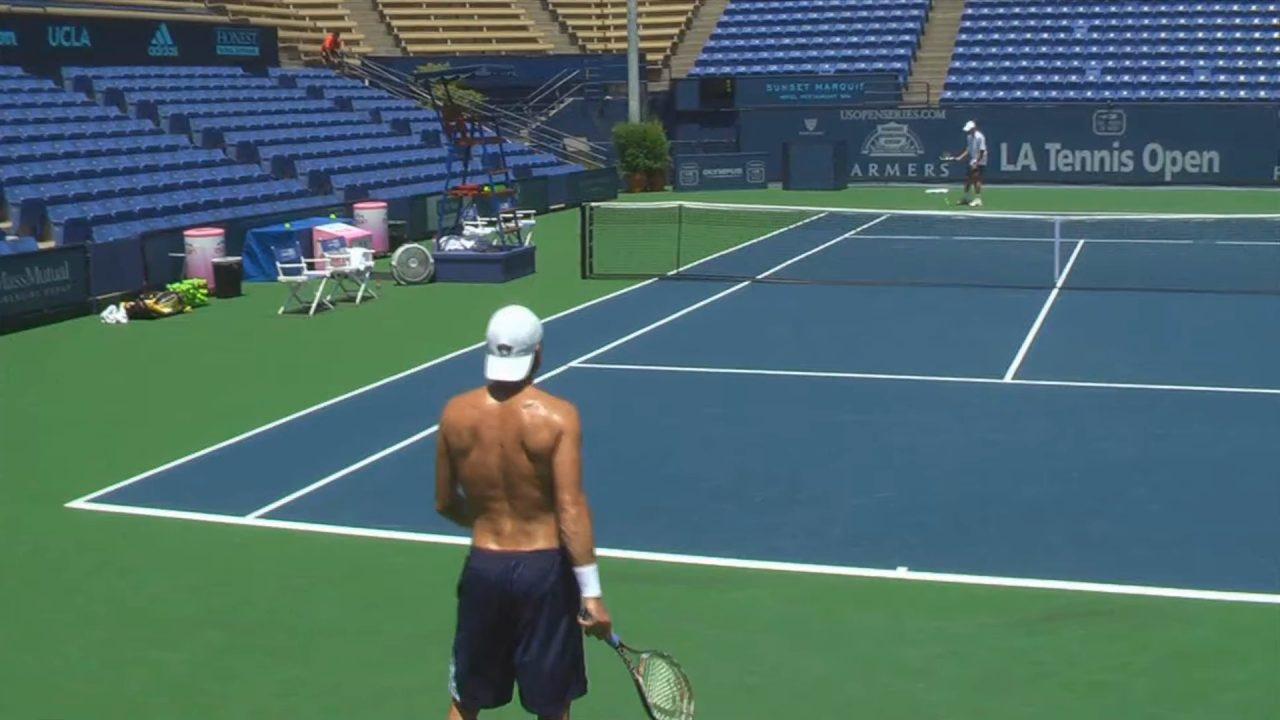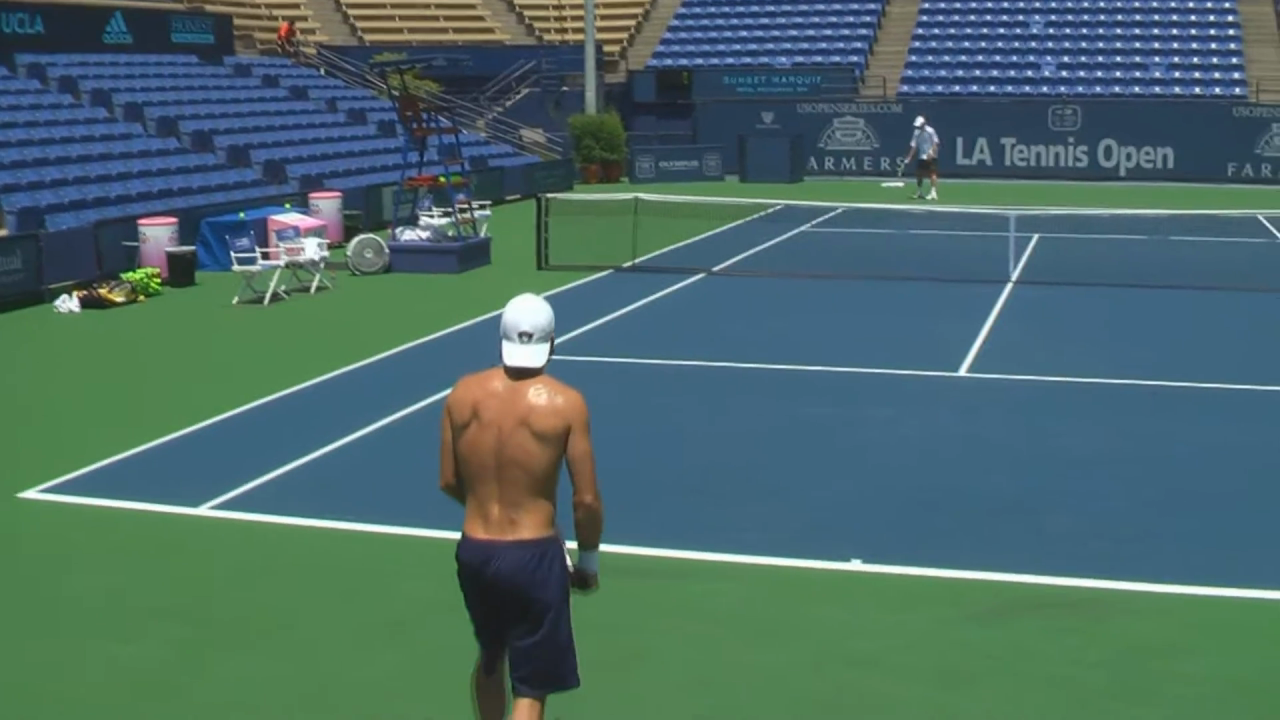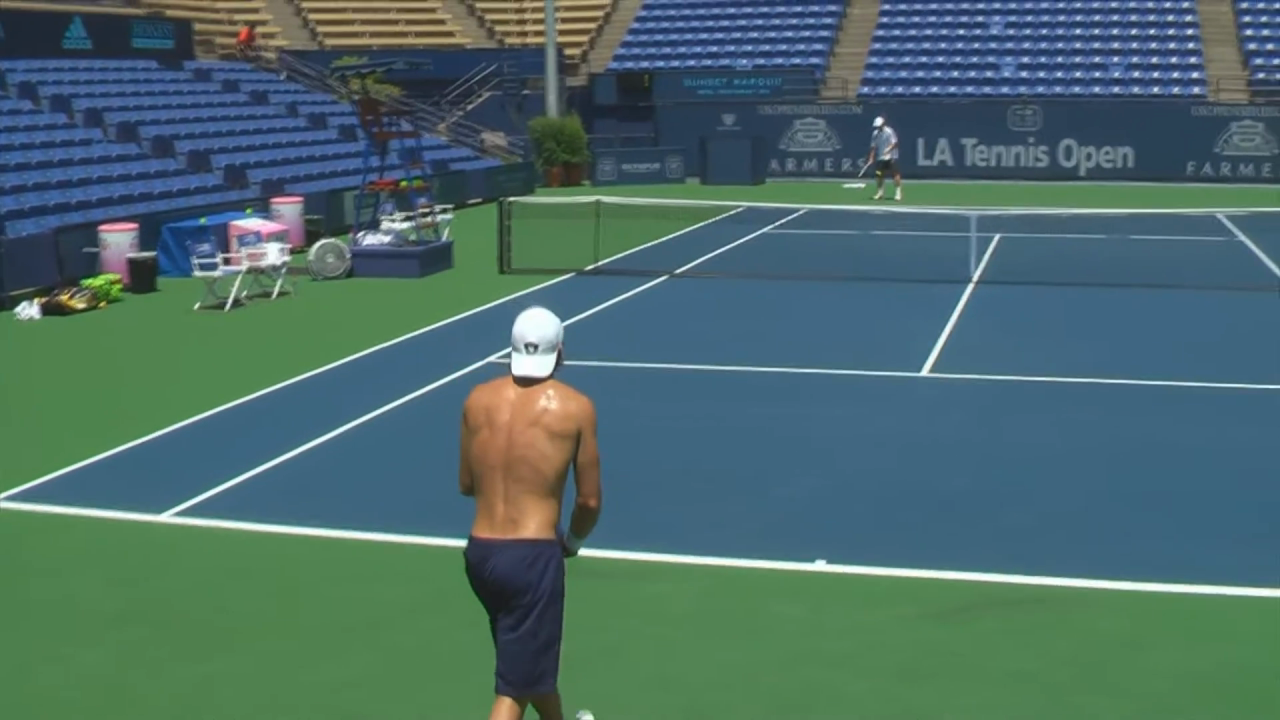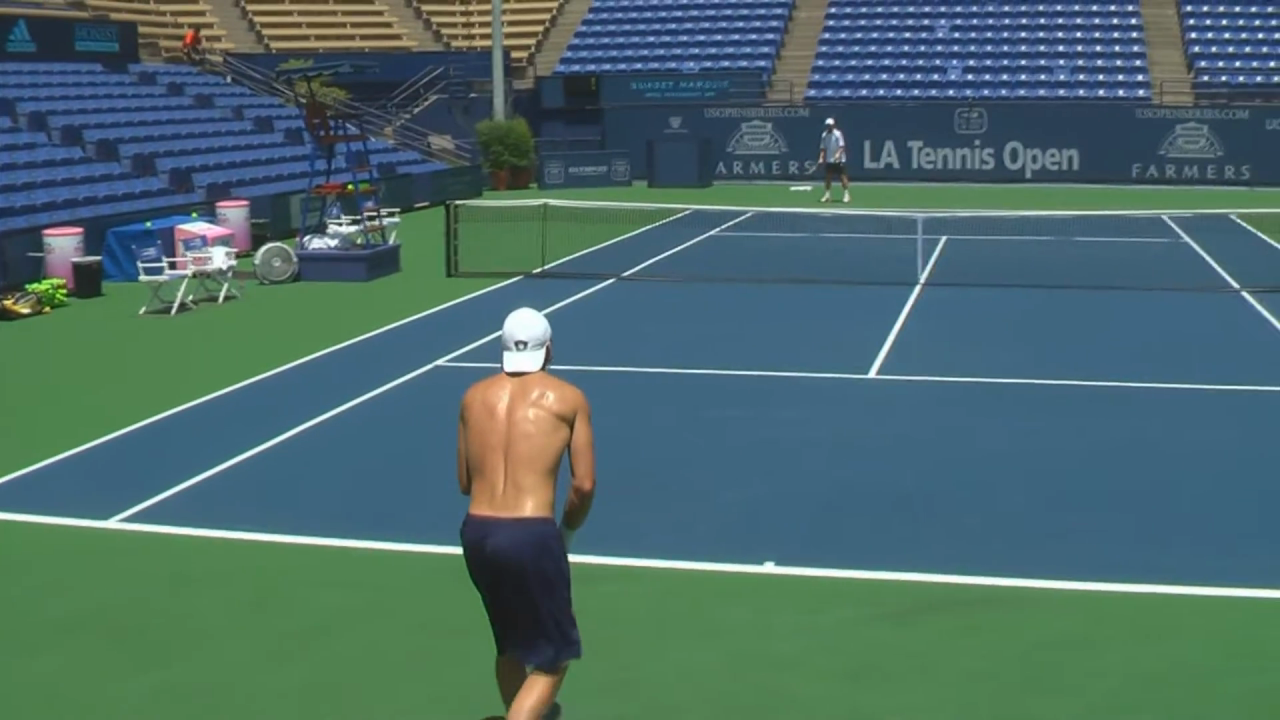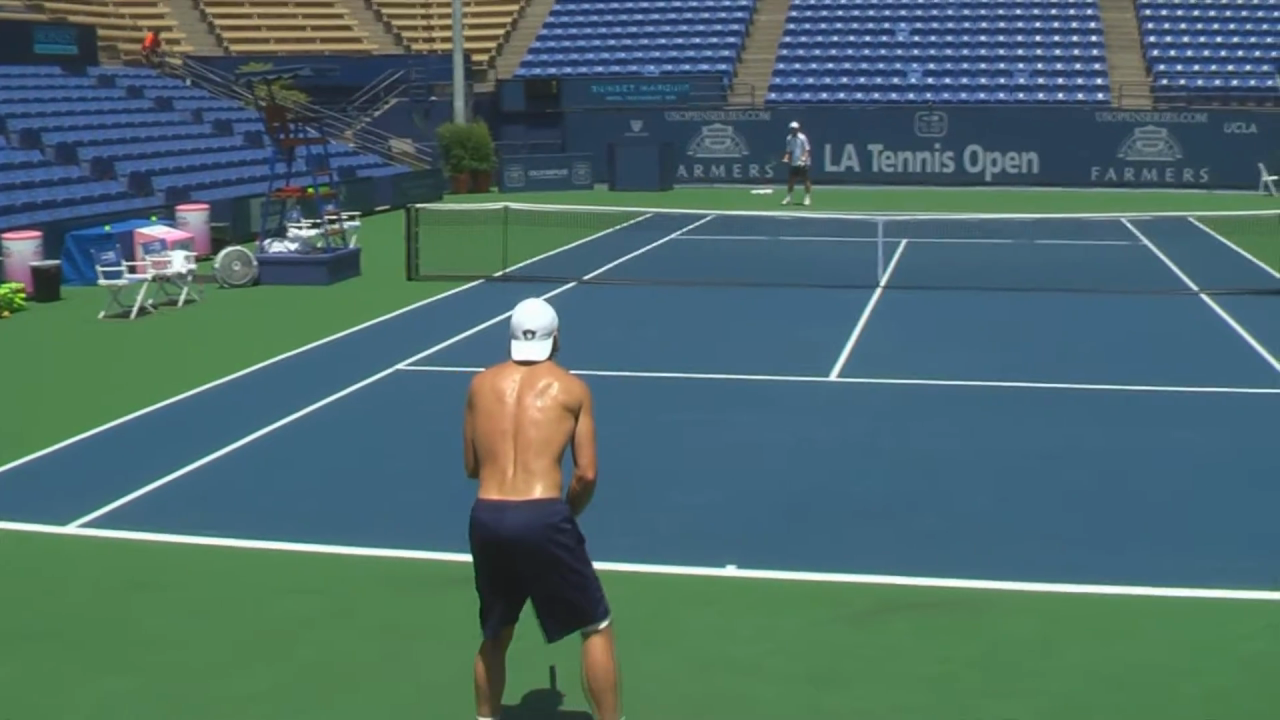
dt=1s
person 1, frame 1
left shoulder: (456, 413)
right shoulder: (557, 415)
left elbow: (445, 503)
right elbow: (570, 508)
right wrist: (590, 592)
left hip: (483, 567)
right hip: (544, 568)
person 1, frame 2
left shoulder: (463, 393)
right shoulder: (564, 403)
left elbow: (448, 482)
right elbow: (586, 500)
right wrist: (588, 561)
left hip: (473, 551)
right hip: (532, 556)
left knee: (490, 660)
person 1, frame 3
left shoulder: (478, 399)
right shoulder: (574, 407)
left elbow: (466, 485)
right elbow: (590, 501)
right wrist: (573, 540)
left hip: (479, 552)
right hip: (531, 555)
left knee: (528, 656)
person 1, frame 4
left shoulder: (473, 397)
right shoulder: (567, 397)
left elbow: (465, 482)
right elbow: (584, 485)
right wrist: (566, 531)
left hip: (477, 532)
right hip: (531, 534)
left knee: (511, 648)
right knee: (551, 664)
person 1, frame 5
left shoulder: (481, 384)
right shoulder: (572, 389)
right elbow: (587, 474)
right wrist: (568, 513)
left hip: (486, 518)
right hip: (542, 518)
left knee: (495, 637)
right knee: (596, 629)
